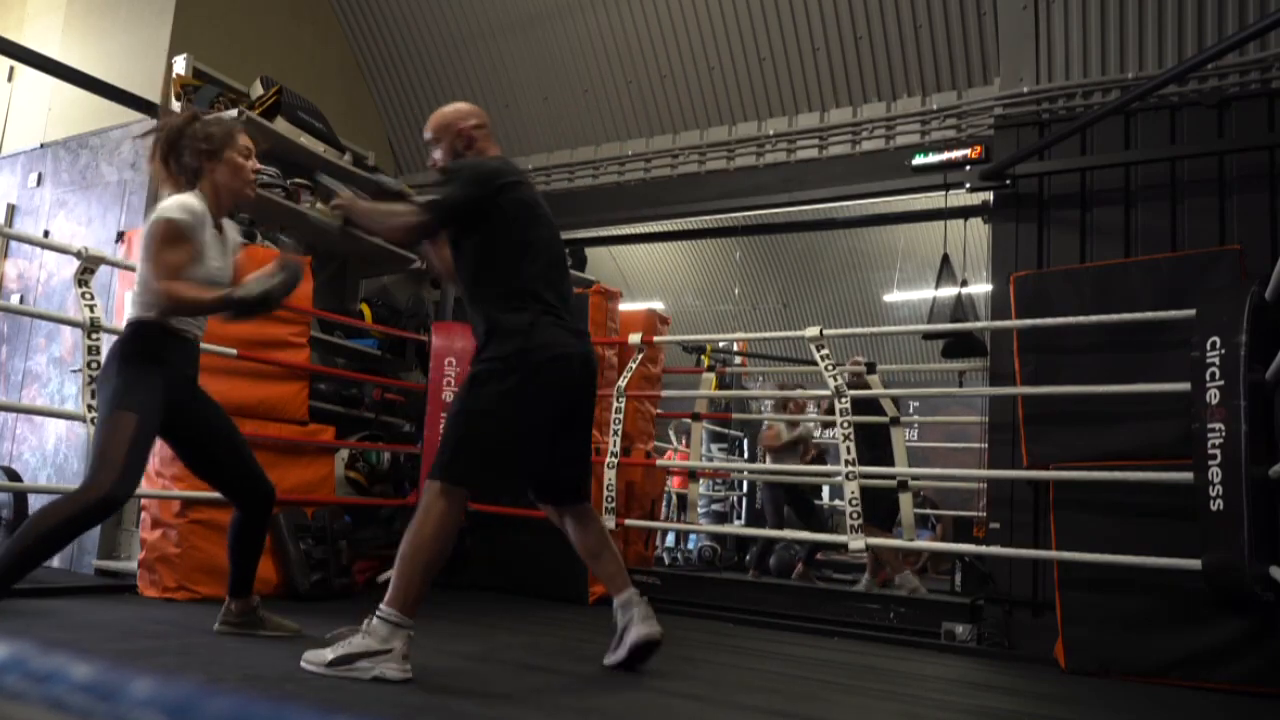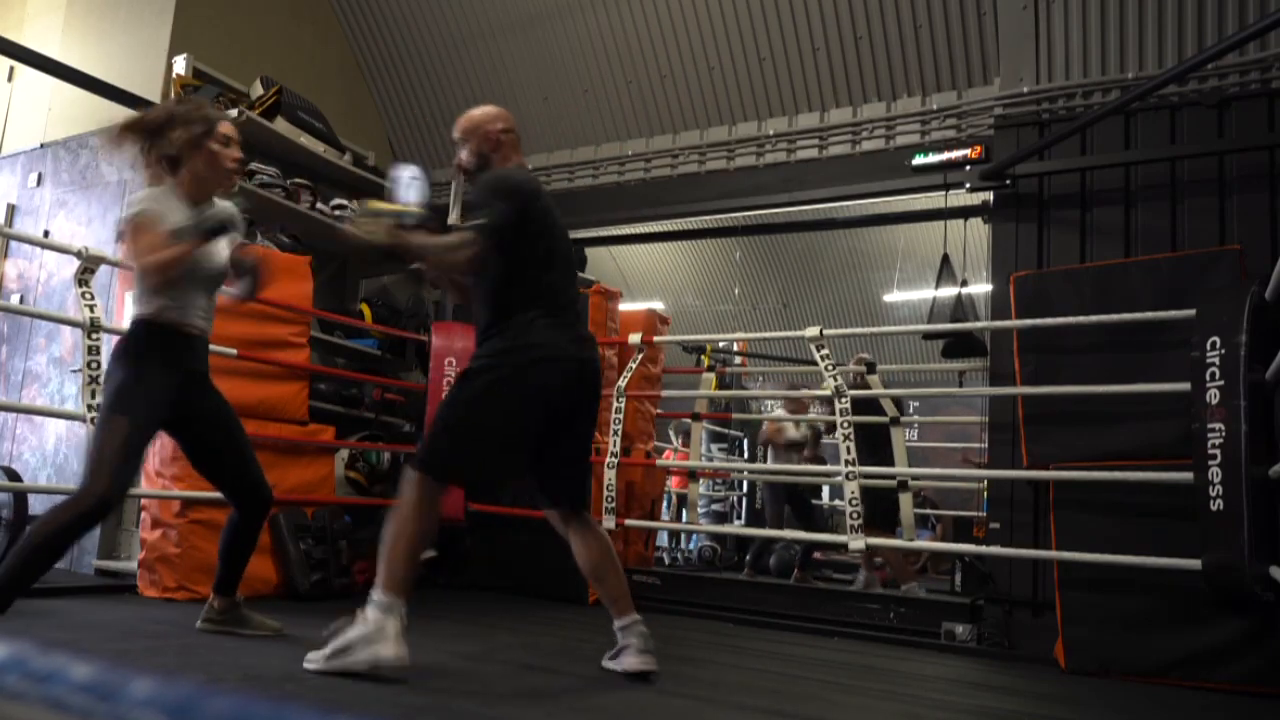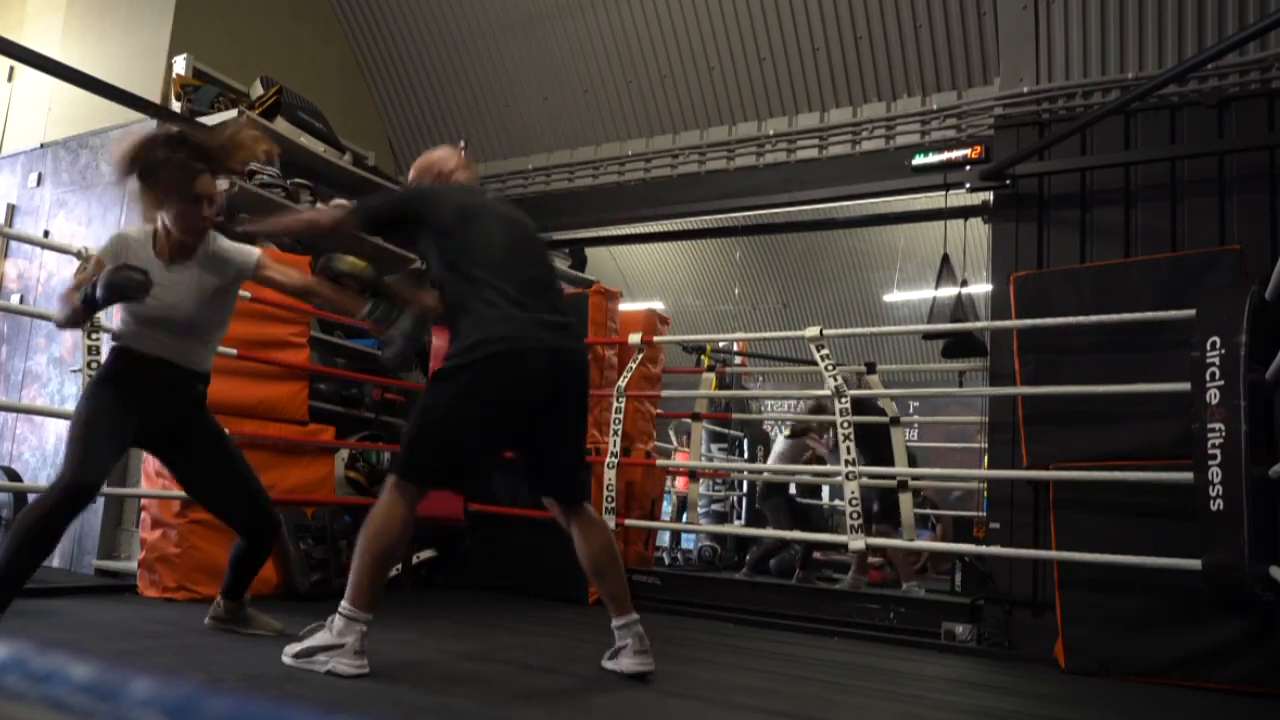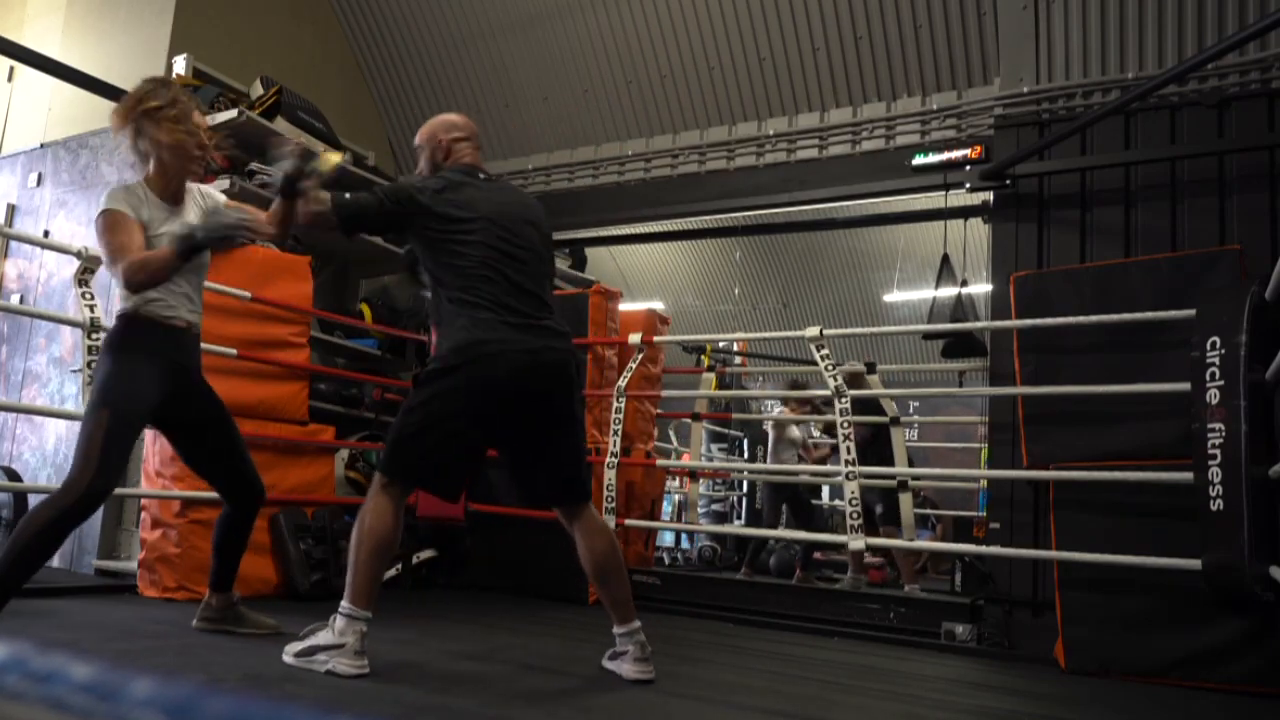
dt=0.4s
person 1, frame 1
left shoulder: (481, 175)
right shoulder: (506, 191)
left elbow: (407, 224)
right elbow: (467, 276)
left wrist: (346, 204)
right wrist: (431, 240)
left hip: (522, 359)
right hip: (568, 360)
left knee: (445, 489)
right knee: (566, 503)
left ankle: (385, 641)
right ankle: (634, 615)
person 1, frame 2
left shoulder: (505, 185)
right shoulder: (530, 197)
left elbow: (464, 254)
right elbow: (469, 284)
left wrist: (398, 238)
right wrist: (411, 234)
left hip: (518, 361)
right hip: (574, 365)
left knee: (424, 479)
right knee: (567, 509)
left ankle: (381, 627)
right ankle: (633, 639)
person 1, frame 3
left shoulder: (431, 202)
right shoulder: (510, 219)
left elbow: (330, 220)
left wrist: (253, 226)
left hip: (495, 359)
right hip: (560, 359)
left knee: (404, 487)
right knee: (571, 504)
left ankle: (345, 637)
right ankle: (631, 640)
person 1, frame 4
left shoulder: (418, 195)
right shoulder: (528, 207)
left elbow: (316, 212)
left hip: (476, 362)
right hip: (551, 363)
left knee: (389, 487)
right knee: (575, 507)
left ankle: (347, 636)
right ankle: (631, 645)
person 2, frame 1
left shoulder: (226, 231)
right shoulder: (180, 210)
left elbow: (240, 303)
right elbow: (166, 295)
left wrist: (280, 274)
right wrist: (240, 296)
left hip: (181, 375)
right hip: (142, 365)
left knee: (258, 495)
right knee: (104, 493)
left ankle: (240, 606)
person 2, frame 2
left shoulder: (223, 214)
right shoulder: (149, 203)
left elbow: (250, 280)
right elbow: (156, 273)
left wrist: (243, 265)
right wrist: (204, 231)
left hip: (192, 371)
right hip: (147, 361)
left knee: (255, 497)
right knee: (99, 496)
left ankle: (223, 604)
person 2, frame 3
left shoulder: (227, 257)
right shoulder: (126, 244)
left elbow: (307, 287)
right elbow: (64, 314)
right wrist: (97, 295)
left hip: (184, 406)
right hip: (121, 387)
left knee: (263, 522)
right knee: (74, 485)
left ankle: (228, 605)
person 2, frame 4
left shoulder: (201, 198)
right shoulder: (122, 201)
left elbow: (269, 225)
right elbow: (135, 273)
right wrist: (193, 238)
left hip: (184, 365)
right hip: (136, 355)
left knee: (247, 492)
right knee: (87, 488)
left ankle: (219, 602)
person 3, frame 1
left shoulder: (853, 393)
left elbow: (829, 416)
left hip: (876, 469)
right hip: (892, 469)
left knee: (873, 528)
right knee: (877, 528)
left ankle: (905, 580)
right ankle: (870, 582)
person 3, frame 2
left shoulder: (856, 395)
right shoulder: (888, 396)
right hip: (891, 469)
left knee: (876, 532)
right knee: (874, 528)
left ankle: (910, 587)
right ankle: (867, 577)
person 3, frame 3
left shoulder: (856, 405)
right shoulder: (864, 405)
left hip: (890, 470)
right hip: (879, 470)
left knee: (883, 529)
left ankle: (911, 587)
right ankle: (856, 578)
person 3, frame 4
left shoulder: (864, 401)
right shoulder: (861, 401)
left elbow: (860, 436)
left knee: (889, 531)
left ankle: (912, 587)
right ankle: (854, 578)
person 4, frame 1
left shoulder: (806, 427)
right shoulder: (775, 422)
left elbow: (808, 458)
right elbow: (765, 444)
left wrist: (814, 454)
right wrist: (795, 440)
left hip: (795, 484)
right hip: (774, 482)
left knee: (818, 527)
right knee: (775, 527)
left ankle: (803, 570)
right ankle: (754, 572)
person 4, frame 2
left shoulder: (805, 425)
right shoulder: (780, 417)
left elbow: (808, 458)
right elbow: (764, 438)
left wrist: (815, 441)
right wrist: (793, 443)
left hip: (795, 482)
right hip: (776, 480)
left knee: (814, 527)
right knee: (774, 528)
left ankle: (801, 573)
right ankle: (749, 571)
person 4, frame 3
left shoulder: (794, 433)
right shoulder: (803, 436)
left wrist: (812, 457)
left hip: (779, 491)
right hip: (772, 492)
left knee: (812, 528)
left ankle: (802, 573)
right ankle: (748, 570)
person 4, frame 4
left shoulder: (799, 428)
right shoulder: (780, 414)
left elbow: (811, 457)
right elbow: (792, 417)
left wrist: (831, 450)
right wrist: (811, 409)
left hip: (793, 482)
right hip: (775, 478)
left knee: (812, 527)
right knee: (769, 525)
left ankle: (803, 573)
right ankle: (746, 570)
